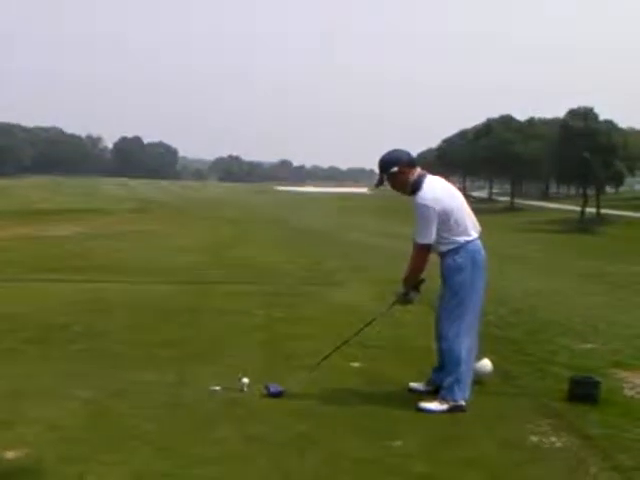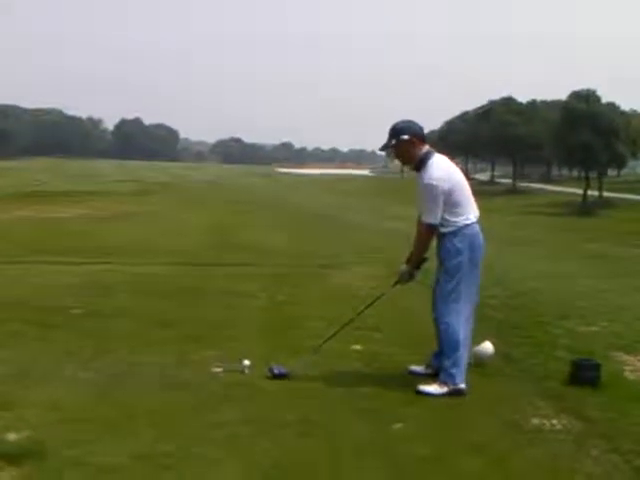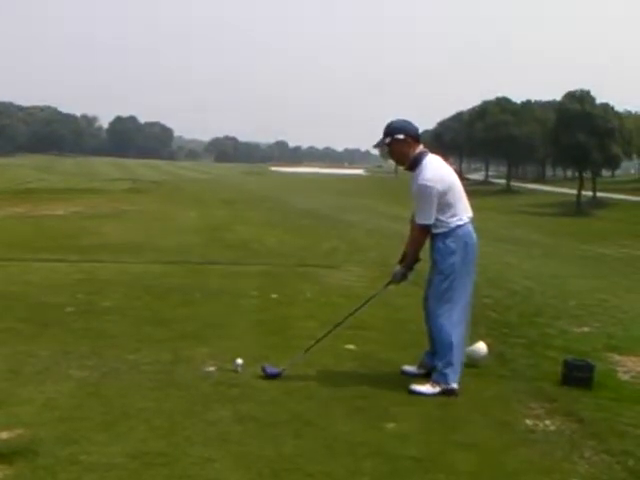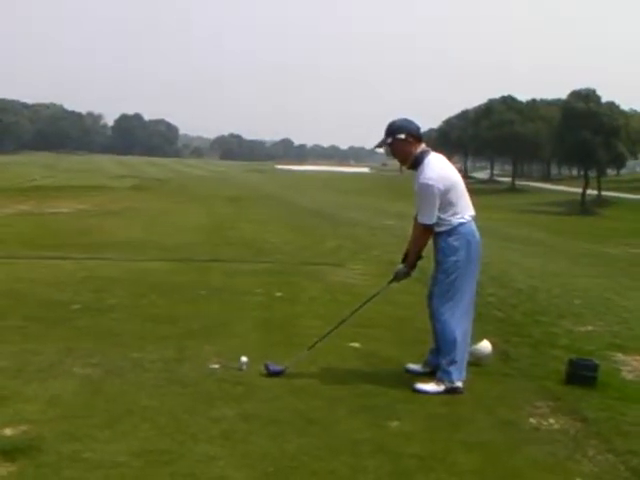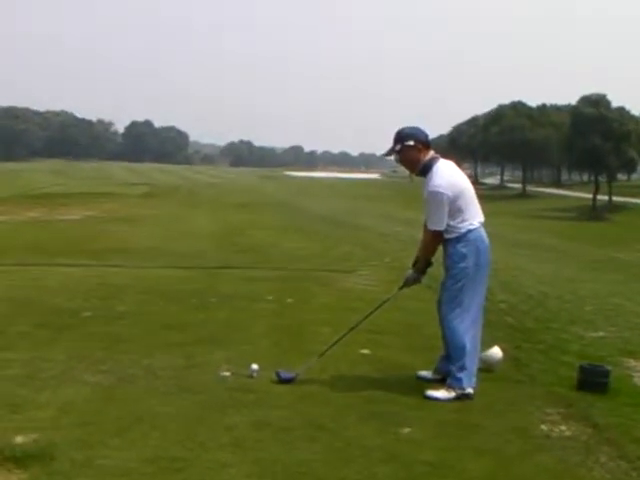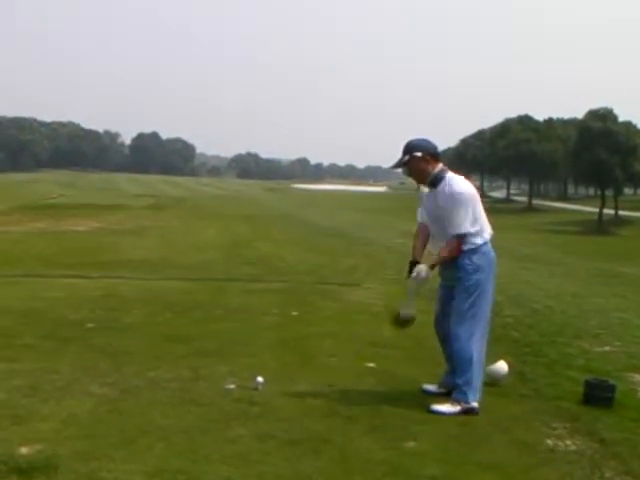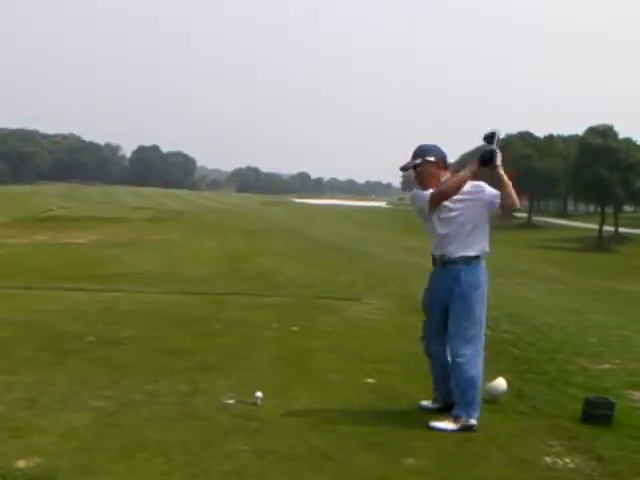
dt=0.7s
person 1, frame 1
left shoulder: (425, 199)
right shoulder: (431, 184)
left elbow: (423, 249)
right elbow: (422, 244)
left wrist: (408, 286)
right wrist: (410, 277)
left hip: (462, 259)
right hip: (460, 256)
left knee: (455, 326)
right knee: (446, 322)
left ankle: (454, 395)
right ankle: (441, 379)
person 1, frame 2
left shoulder: (432, 178)
right shoulder: (435, 163)
left elbow: (428, 228)
right elbow: (425, 220)
left wrist: (411, 265)
right wrist: (413, 257)
left hip: (460, 241)
right hip: (457, 238)
left knee: (450, 308)
right knee: (443, 304)
left ankle: (453, 379)
right ankle: (441, 362)
person 1, frame 3
left shoulder: (426, 179)
right shoulder: (428, 163)
left elbow: (423, 228)
right elbow: (418, 220)
left wrist: (406, 266)
right wrist: (405, 256)
left hip: (453, 241)
right hip: (450, 239)
left knee: (444, 308)
right knee: (435, 303)
left ankle: (446, 378)
right ankle: (433, 362)
person 1, frame 4
left shoulder: (428, 177)
right shoulder: (432, 161)
left elbow: (425, 227)
right elbow: (422, 219)
left wrist: (408, 264)
right wrist: (408, 254)
left hip: (456, 240)
right hip: (454, 237)
left knee: (448, 306)
right knee: (438, 302)
left ankle: (451, 377)
right ankle: (437, 360)
person 1, frame 5
left shoulder: (437, 185)
right shoulder: (442, 167)
left elbow: (435, 234)
right elbow: (431, 226)
left wrist: (418, 269)
right wrist: (419, 261)
left hip: (465, 246)
right hip: (464, 243)
left knee: (458, 312)
right knee: (449, 308)
left ankle: (461, 383)
right ankle: (448, 366)
person 1, frame 6
left shoulder: (457, 190)
right shoulder: (429, 191)
left elbow: (457, 242)
right elbow: (423, 228)
left wrist: (430, 267)
right wrist: (416, 262)
left hip: (474, 260)
right hip: (456, 261)
left knee: (465, 328)
right knee: (445, 323)
left ankle: (466, 397)
right ankle: (453, 380)
person 1, frame 7
left shoulder: (476, 190)
right shoulder: (419, 196)
left elbow: (511, 205)
right elbow: (443, 193)
left wrist: (497, 169)
right wrist: (476, 166)
left hip: (468, 273)
right hip: (441, 271)
left knee: (465, 344)
right knee: (435, 339)
left ankle: (466, 414)
right ankle: (446, 397)
